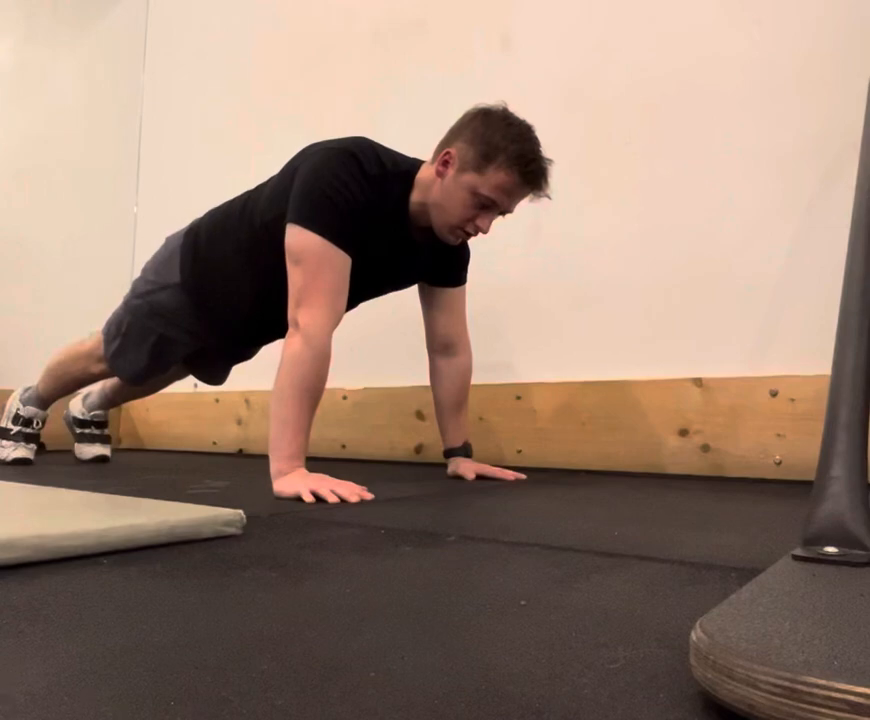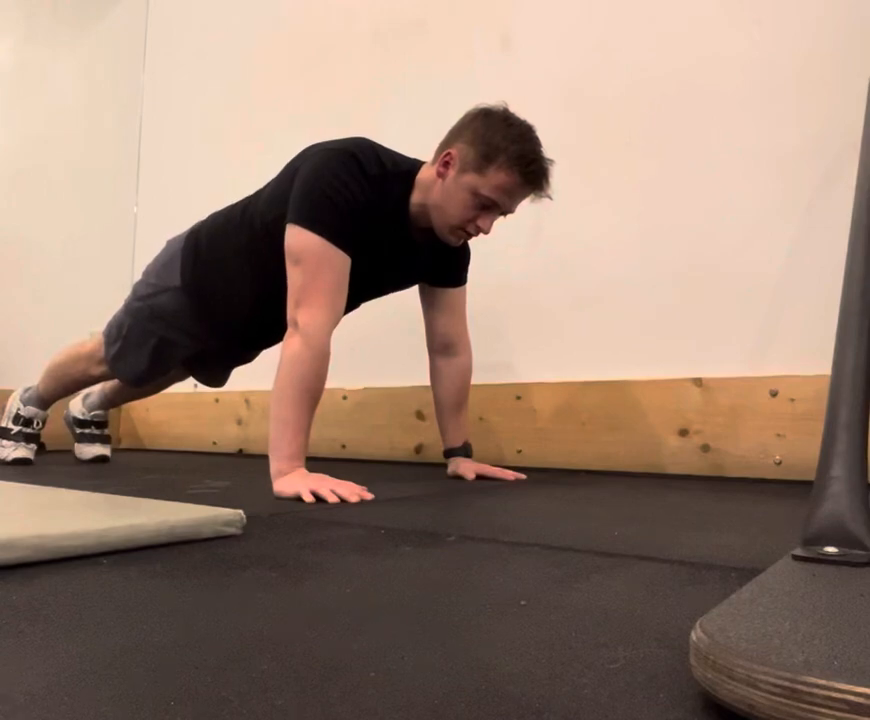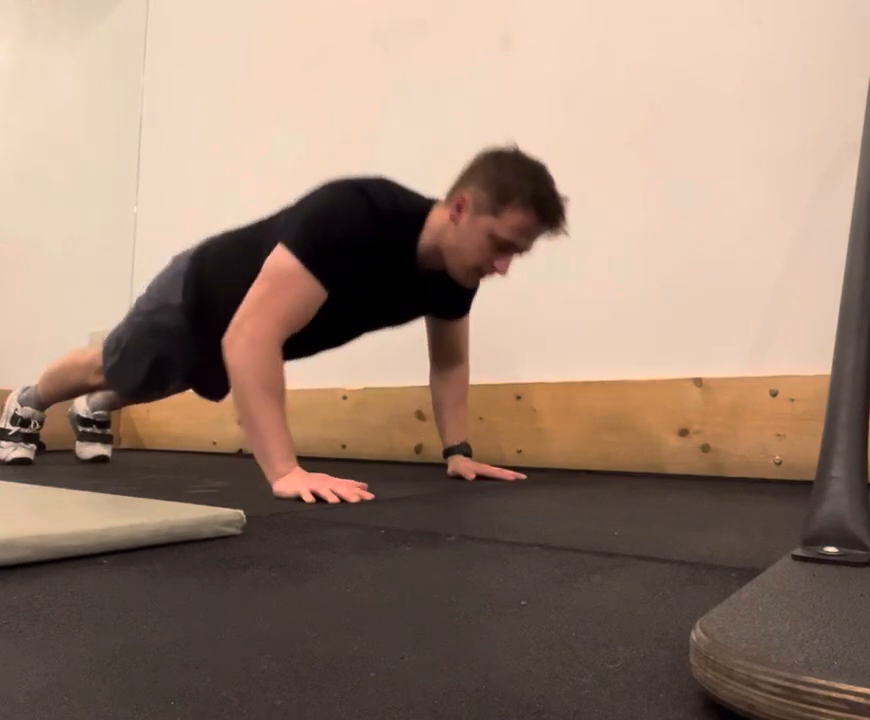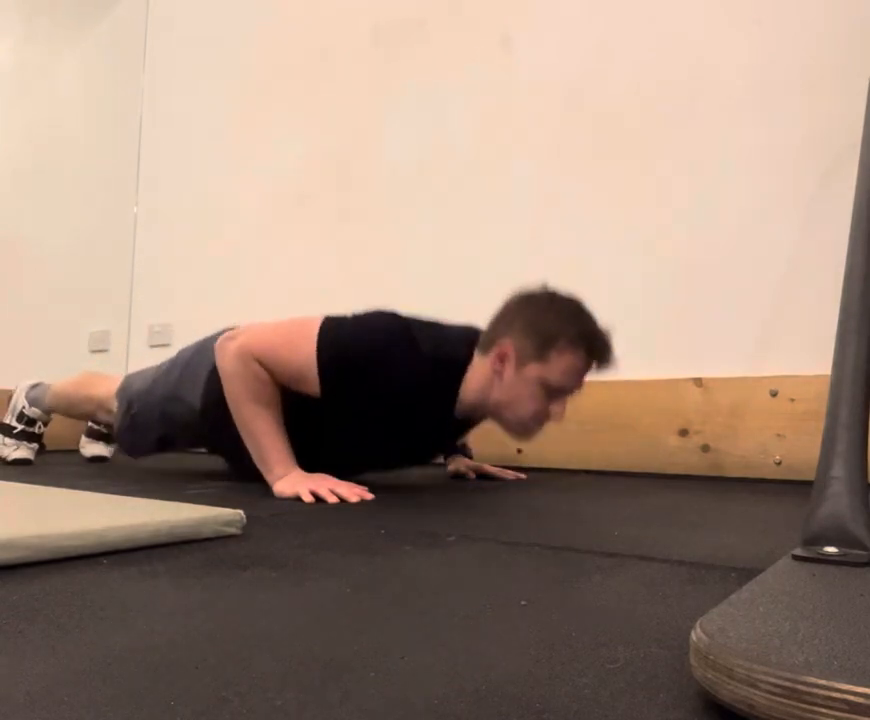
dt=0.5s
person 1, frame 1
left shoulder: (446, 237)
right shoulder: (342, 176)
left elbow: (449, 347)
right elbow: (310, 327)
left wrist: (459, 452)
right wrist: (287, 469)
left hip: (245, 319)
right hip: (194, 277)
left knee: (157, 376)
right knee: (111, 357)
left ankle: (90, 410)
person 1, frame 2
left shoulder: (446, 240)
right shoulder: (343, 175)
left elbow: (450, 348)
right elbow: (309, 328)
left wrist: (458, 452)
right wrist: (287, 469)
left hip: (245, 323)
right hip: (194, 281)
left knee: (159, 377)
right knee: (111, 360)
left ankle: (89, 411)
person 1, frame 3
left shoulder: (455, 267)
right shoulder: (354, 220)
left elbow: (450, 361)
right elbow: (249, 337)
left wrist: (457, 451)
right wrist: (283, 471)
left hip: (245, 331)
right hip: (195, 301)
left knee: (151, 388)
right knee: (108, 370)
left ankle: (93, 413)
person 1, frame 4
left shoulder: (483, 369)
right shoulder: (394, 357)
right elbow: (239, 348)
left wrist: (457, 450)
right wrist: (285, 473)
left hip: (277, 394)
right hip: (221, 384)
right knee: (121, 412)
